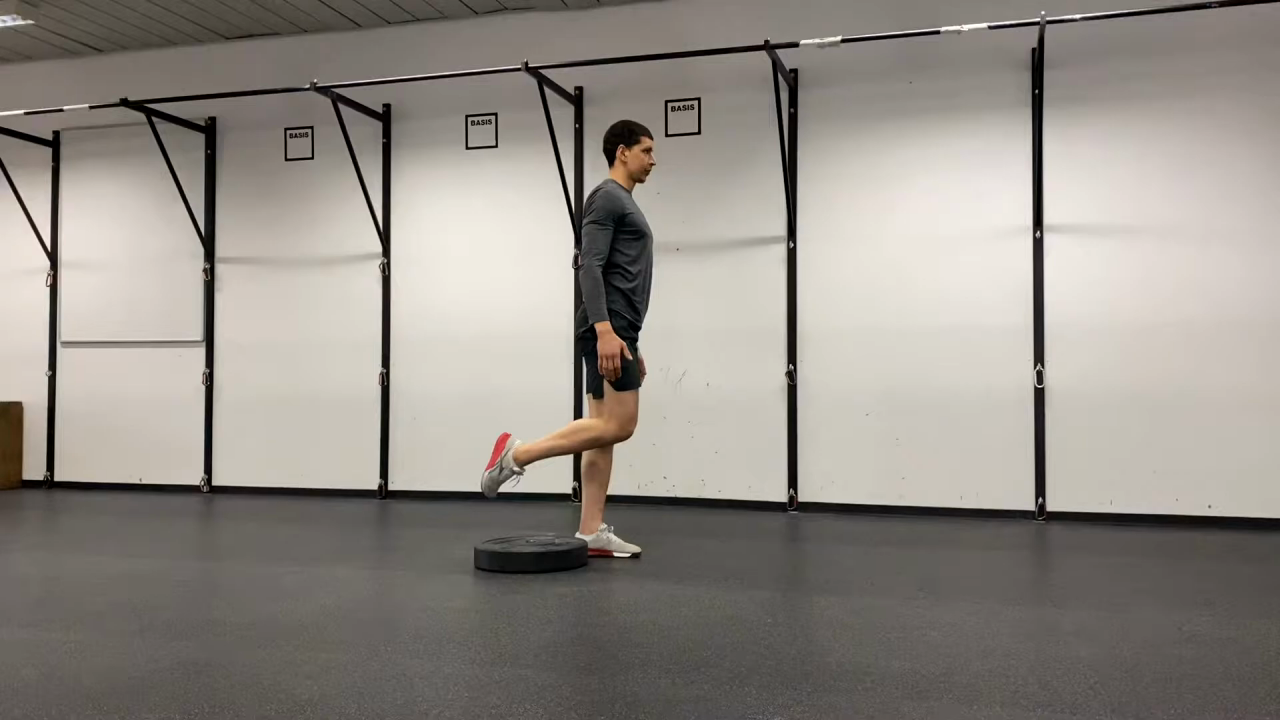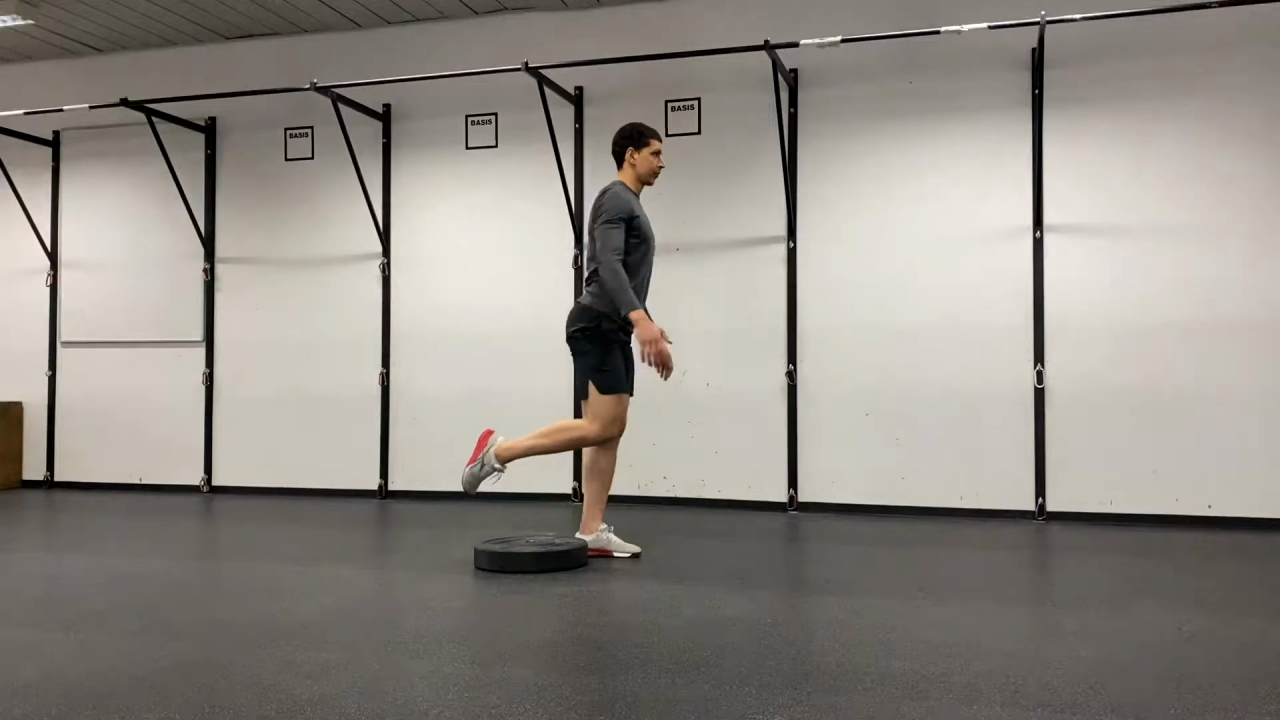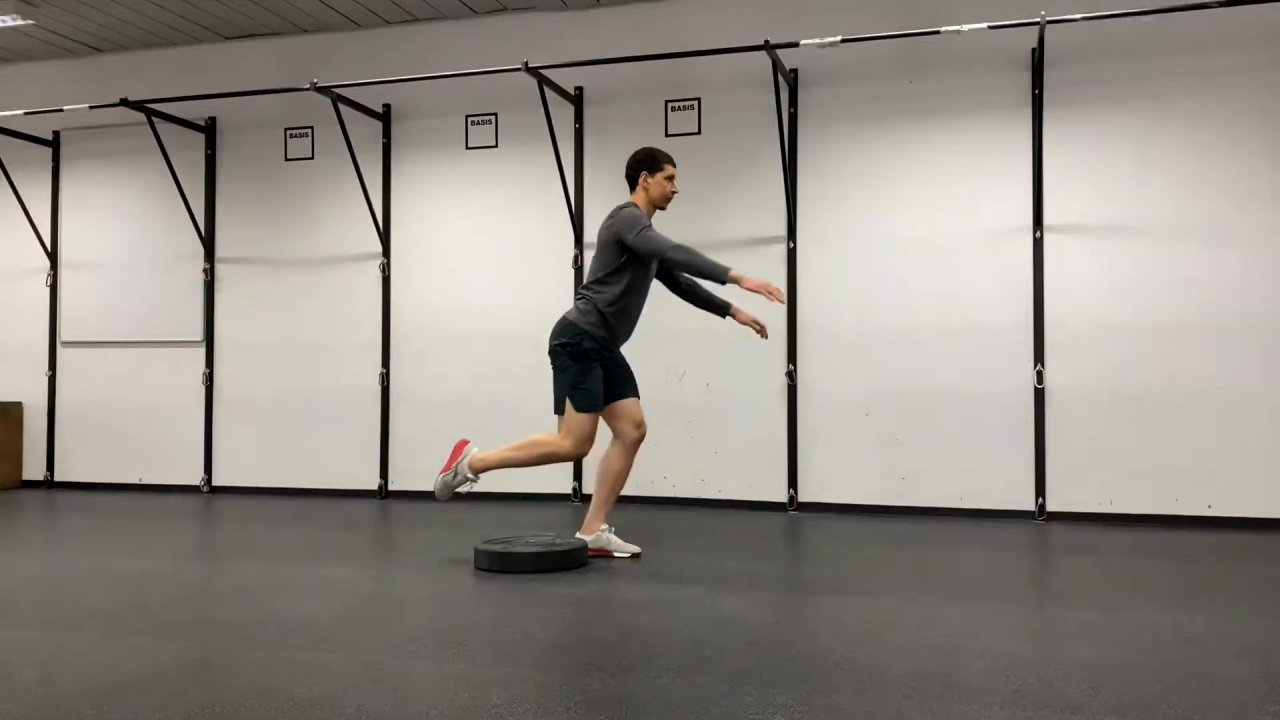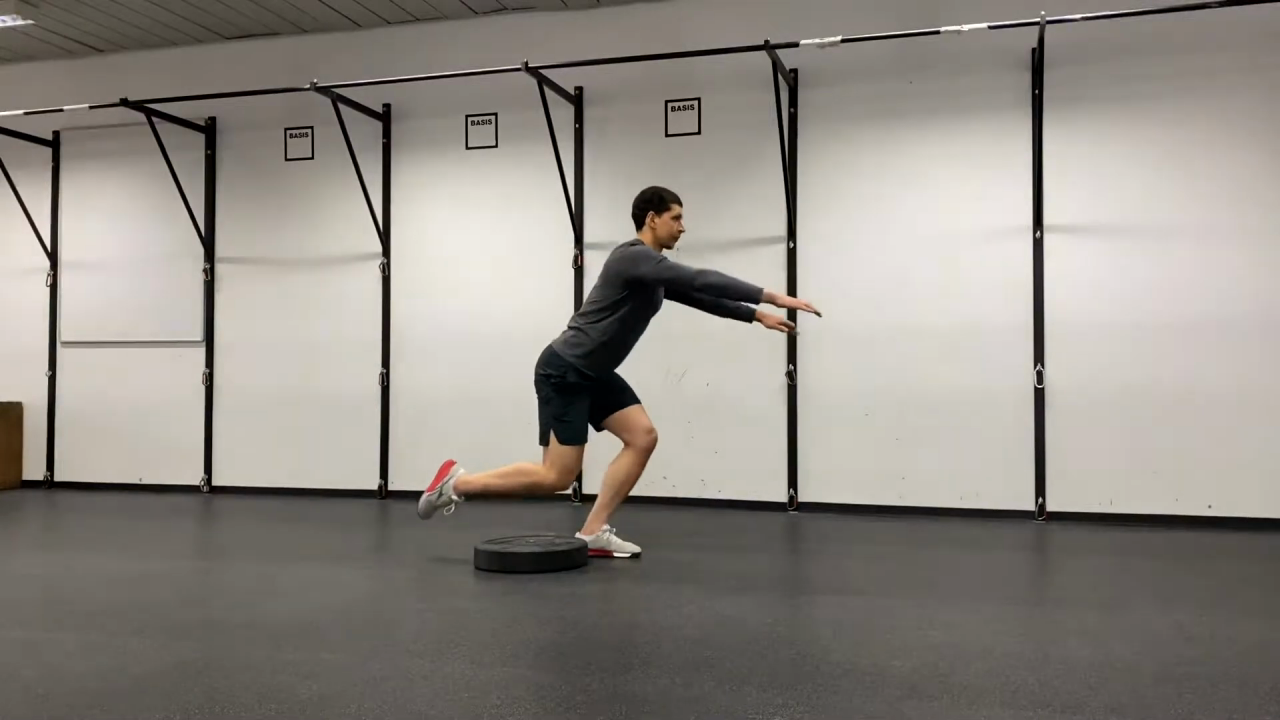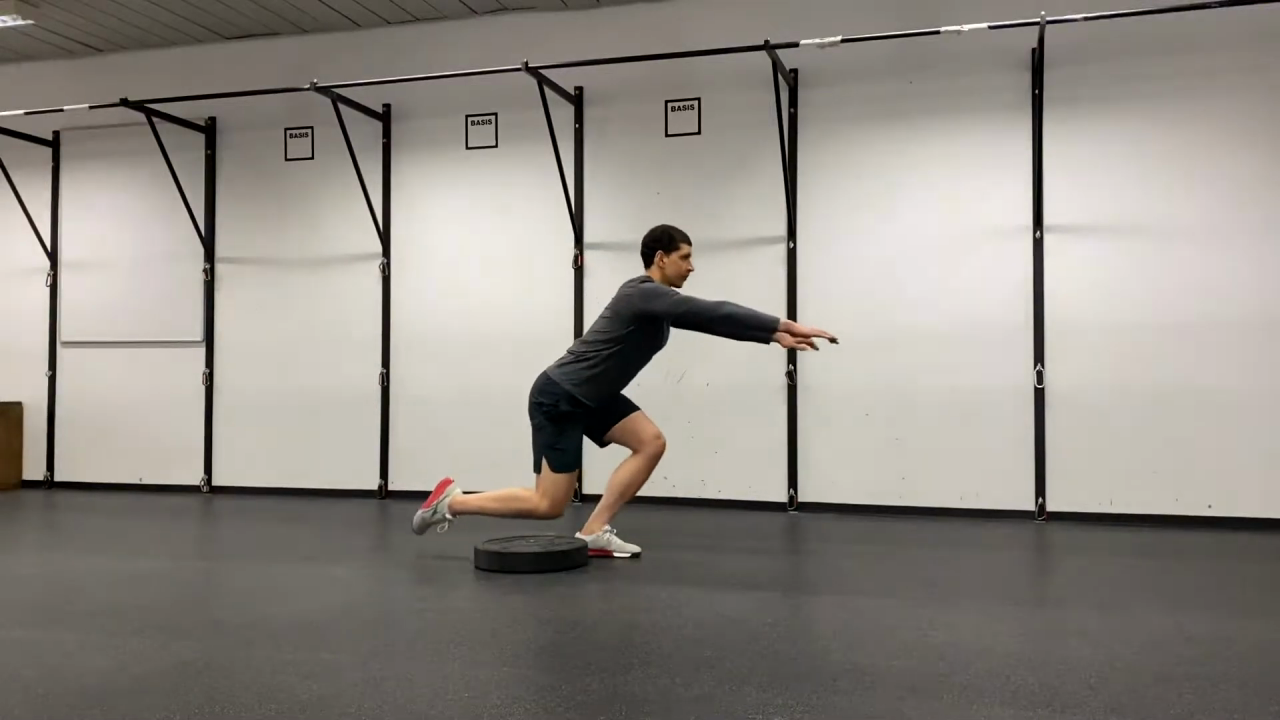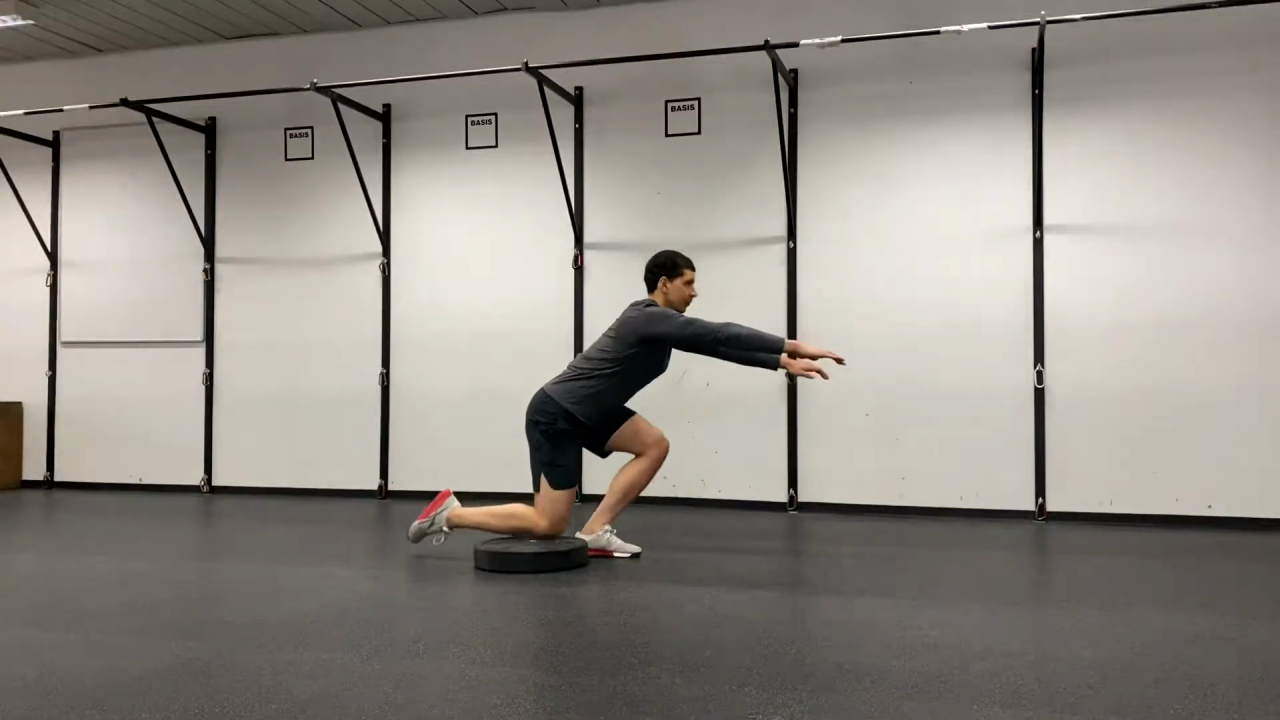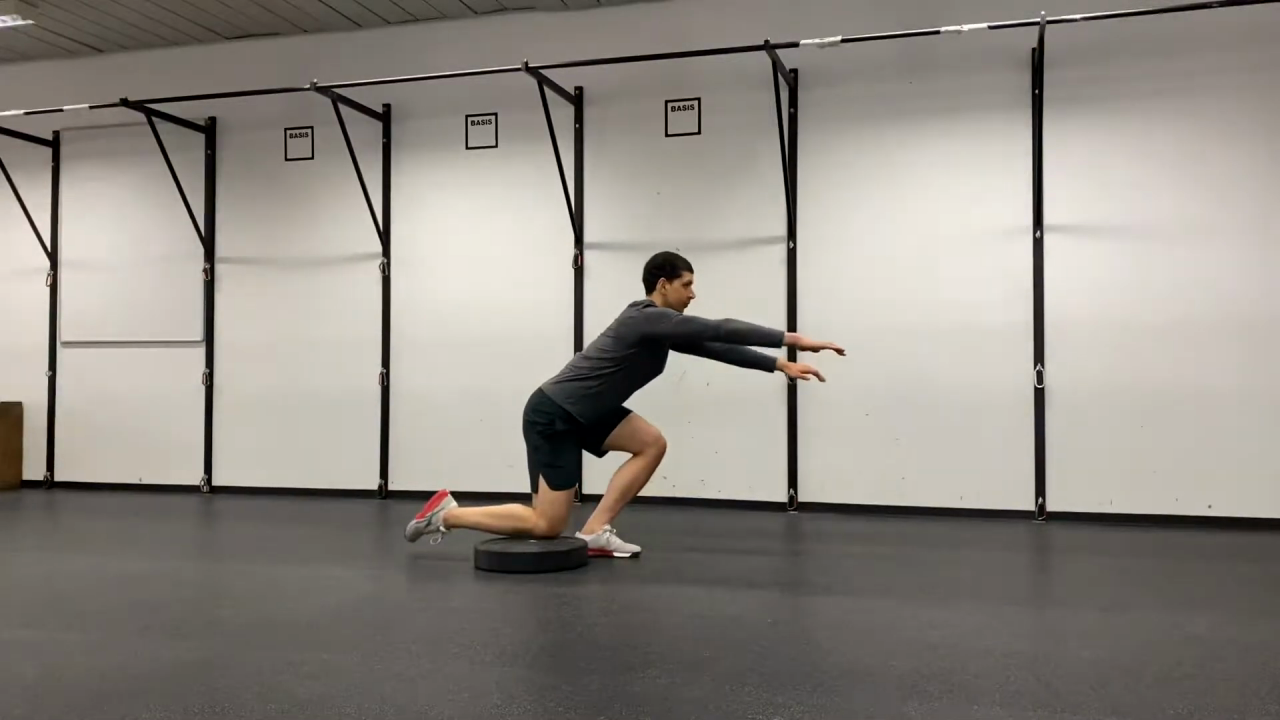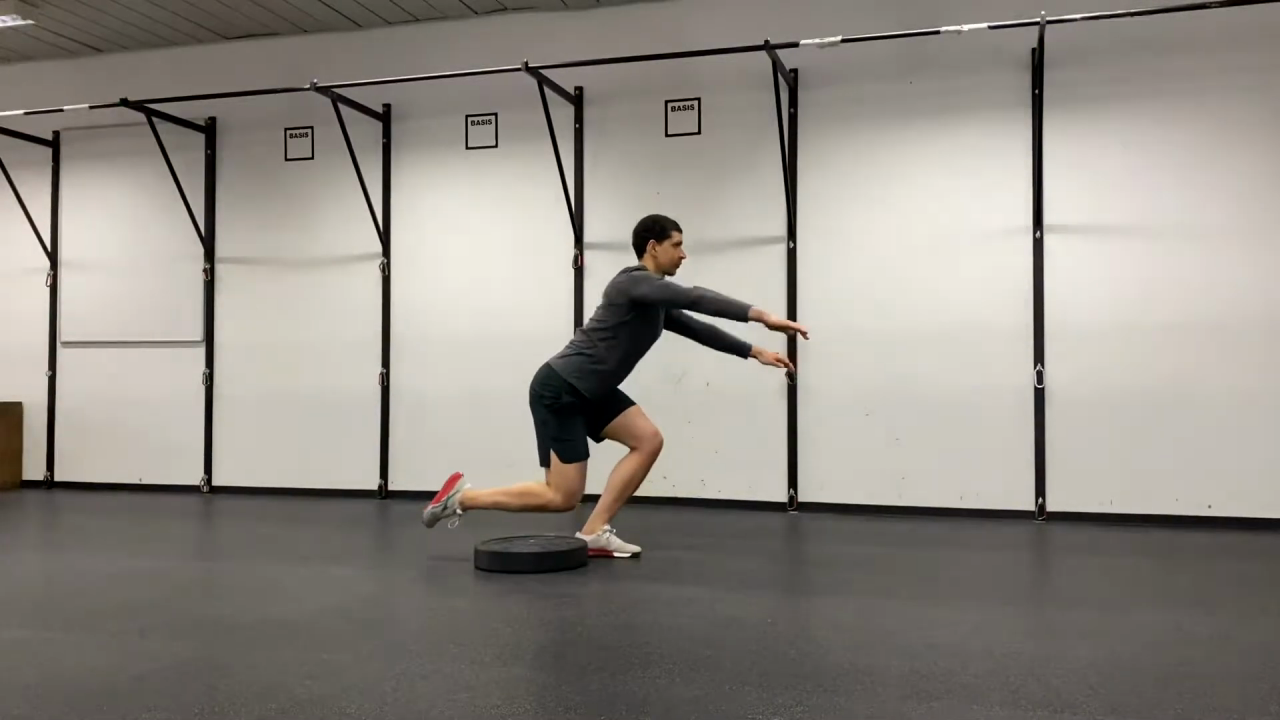
dt=0.5s
person 1, frame 1
left shoulder: (624, 204)
right shoulder: (606, 198)
right elbow: (591, 268)
left wrist: (630, 346)
right wrist: (605, 330)
left hip: (617, 329)
right hip: (607, 329)
left knee: (606, 428)
right knee: (616, 426)
left ankle: (592, 533)
right ankle: (517, 453)
person 1, frame 2
left shoulder: (629, 206)
right shoulder: (616, 199)
right elbow: (608, 265)
left wrist: (648, 333)
right wrist: (640, 319)
left hip: (611, 330)
right hip: (599, 326)
left knee: (610, 430)
right knee: (601, 427)
left ankle: (592, 532)
right ankle: (500, 451)
person 1, frame 3
left shoulder: (641, 232)
right shoulder: (627, 219)
left elbow: (678, 279)
right elbow: (676, 254)
left wrist: (732, 311)
right wrist: (738, 277)
left hip: (602, 347)
right hip: (578, 342)
left knee: (632, 430)
right knee: (572, 445)
left ankle: (593, 531)
right ankle: (471, 462)
person 1, frame 4
left shoulder: (651, 271)
right shoulder: (633, 257)
left elbow: (696, 295)
right elbow: (699, 280)
left wrist: (756, 315)
right wrist: (769, 296)
left hip: (592, 372)
right hip: (565, 371)
left knee: (643, 437)
right knee: (557, 477)
left ankle: (594, 532)
right ankle: (457, 483)
person 1, frame 5
left shoulder: (657, 302)
right shoulder: (644, 296)
left elbow: (709, 321)
right elbow: (714, 313)
left wrist: (775, 336)
right wrist: (786, 324)
left hip: (588, 396)
right hip: (558, 398)
left knee: (651, 443)
right knee: (549, 504)
left ankle: (594, 533)
right ankle: (450, 502)
person 1, frame 6
left shoulder: (662, 323)
right shoulder: (648, 319)
left elbow: (715, 345)
right elbow: (718, 335)
left wrist: (782, 361)
right wrist: (792, 346)
left hip: (584, 411)
right hip: (555, 415)
left knee: (654, 445)
right knee: (549, 524)
left ankle: (596, 532)
right ankle: (447, 514)
person 1, frame 7
left shoulder: (658, 325)
right shoulder: (647, 319)
left elbow: (713, 346)
right elbow: (717, 330)
left wrist: (779, 363)
right wrist: (792, 339)
left hip: (580, 411)
right hip: (553, 416)
left knee: (652, 444)
right knee: (547, 525)
left ankle: (595, 532)
right ankle: (445, 514)
person 1, frame 8
left shoulder: (654, 302)
right shoulder: (634, 281)
left elbow: (695, 328)
right elbow: (692, 297)
left wrist: (754, 352)
right wrist: (758, 314)
left hip: (587, 391)
right hip: (558, 391)
left knee: (648, 440)
right knee: (560, 497)
left ankle: (594, 532)
right ankle: (461, 497)
